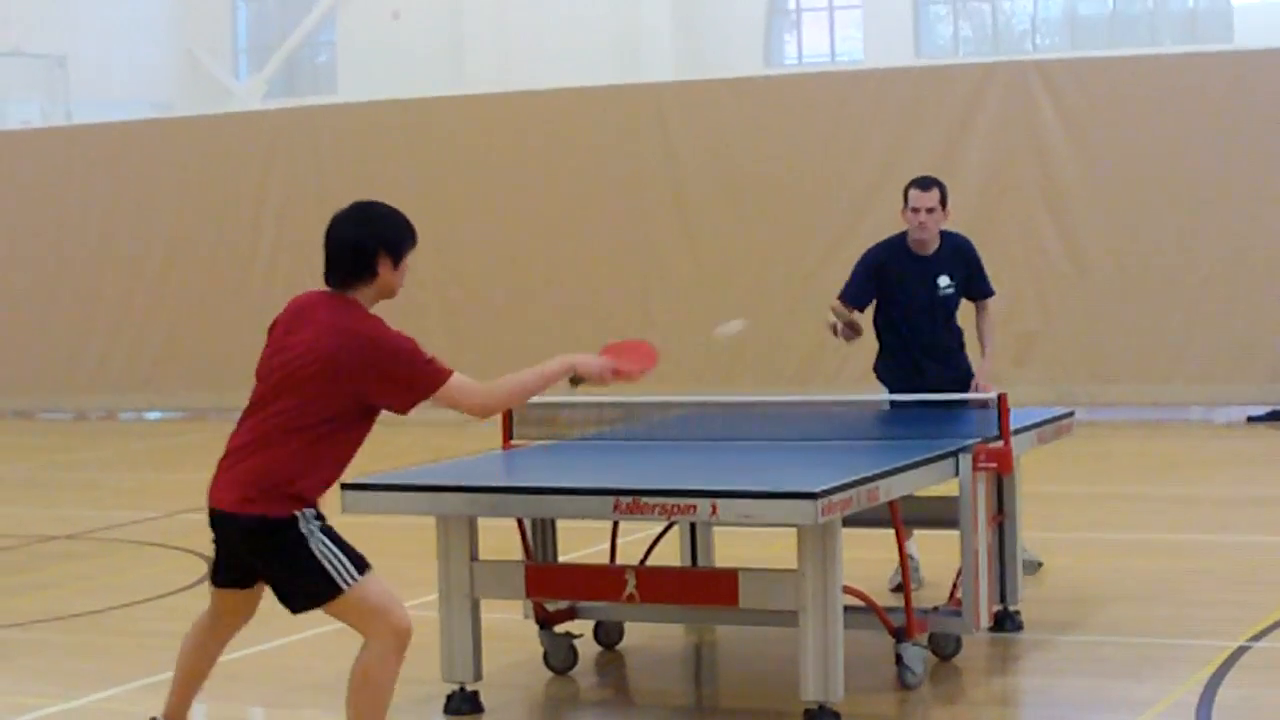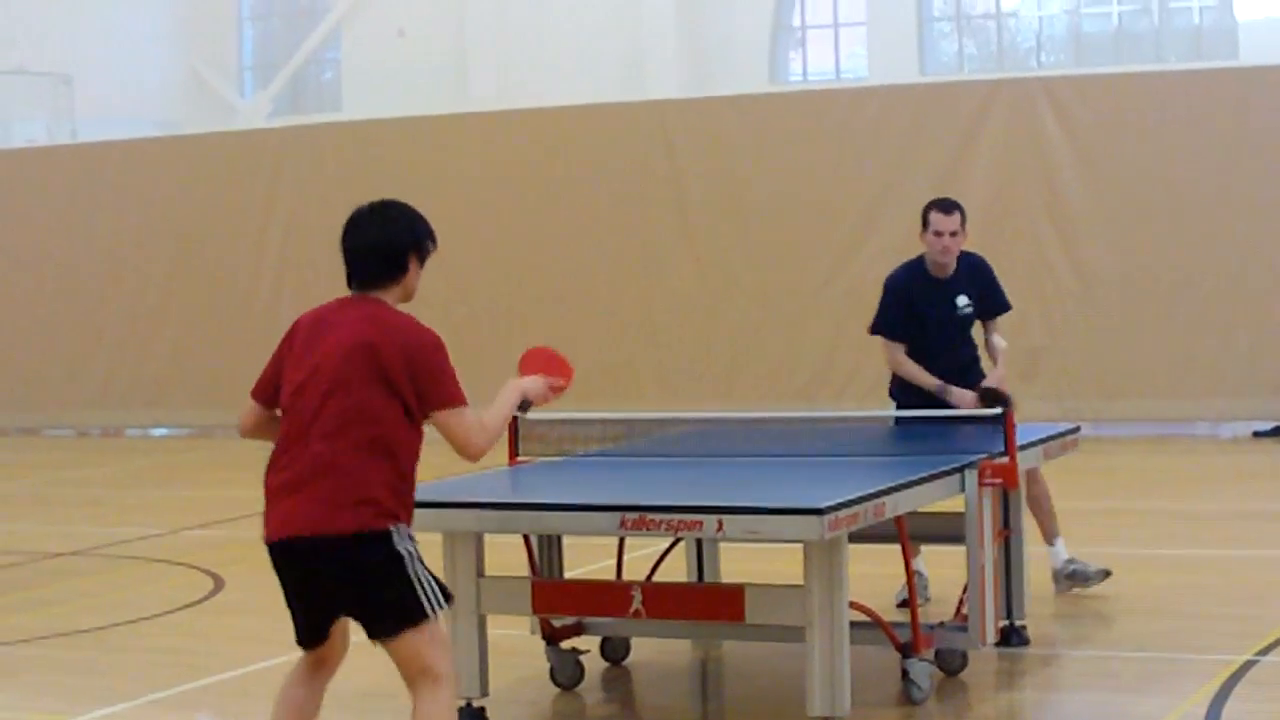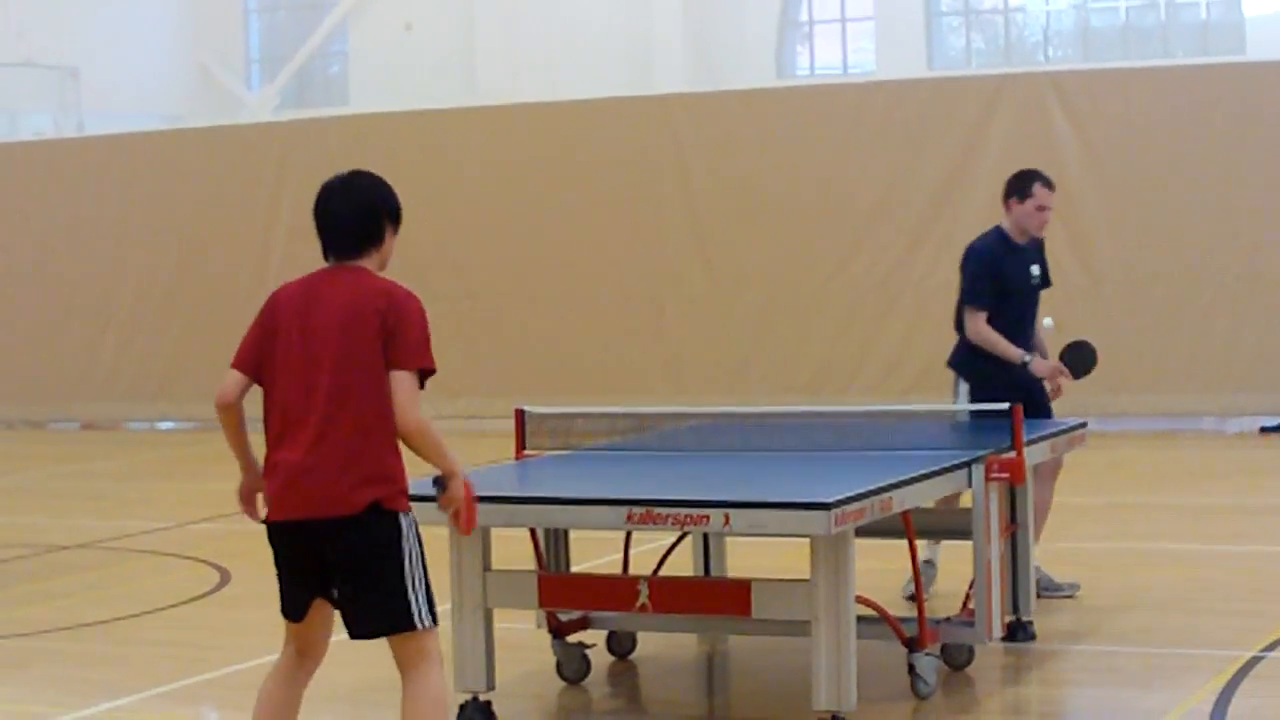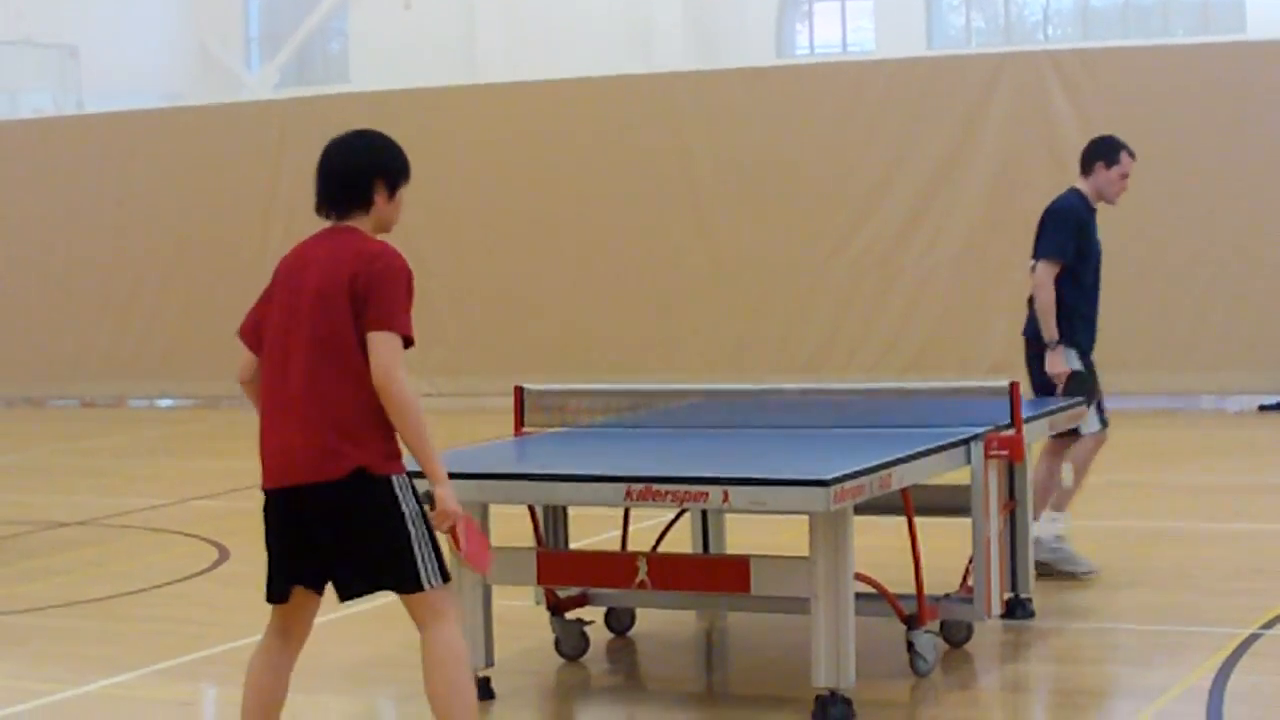
dt=0.3s
person 1, frame 1
left shoulder: (298, 309)
right shoulder: (372, 343)
right elbow: (483, 400)
right wrist: (568, 367)
left hip: (230, 497)
right hip: (278, 511)
left knee: (227, 611)
right knee: (389, 625)
person 1, frame 2
left shoulder: (307, 327)
right shoulder: (411, 339)
left elbow: (251, 421)
right elbow: (472, 443)
right wrist: (518, 388)
left hip: (286, 530)
right hip: (359, 532)
left knee: (321, 658)
right knee: (433, 673)
person 1, frame 3
left shoulder: (284, 300)
right shoulder: (396, 303)
left elbow: (227, 396)
right elbow: (406, 416)
left wrist: (251, 469)
right wrist: (453, 471)
left hip: (290, 507)
right hip: (368, 506)
left knee: (302, 649)
right knee: (422, 657)
person 1, frame 4
left shoulder: (292, 264)
right shoulder: (381, 263)
left elbow: (249, 372)
right elbow: (387, 378)
right wrist: (439, 477)
left hip: (287, 475)
right hip: (358, 470)
left knee: (286, 626)
right knee: (439, 614)
person 2, frame 1
left shoulder: (960, 250)
right shoulder: (879, 258)
left elbow: (983, 306)
right elbow: (849, 313)
left wrist: (984, 364)
right wrist: (843, 327)
left hip: (954, 375)
right hip: (901, 379)
right ankle: (908, 556)
person 2, frame 2
left shoulder: (976, 269)
right shoulder: (901, 283)
left elbow: (990, 326)
right elbow: (895, 356)
left wrist: (999, 372)
right wrist: (948, 392)
left hip: (976, 388)
right hip: (919, 395)
left knee: (1026, 464)
left ankle: (1062, 562)
right ankle: (917, 573)
person 2, frame 3
left shoulder: (1036, 247)
right shoulder: (984, 253)
right elbow: (974, 327)
left wrist: (1046, 358)
right wrist: (1029, 360)
left hip: (1023, 378)
right hip: (980, 377)
left knee: (1050, 461)
right ankle: (929, 561)
person 2, frame 4
left shoulder: (1080, 211)
right shoulder: (1067, 212)
right elbow: (1042, 280)
right wrist: (1054, 346)
left hip: (1066, 341)
right hip: (1061, 342)
left knee: (1062, 440)
right knee: (1092, 432)
left ankle: (1036, 538)
right ankle: (1049, 534)
